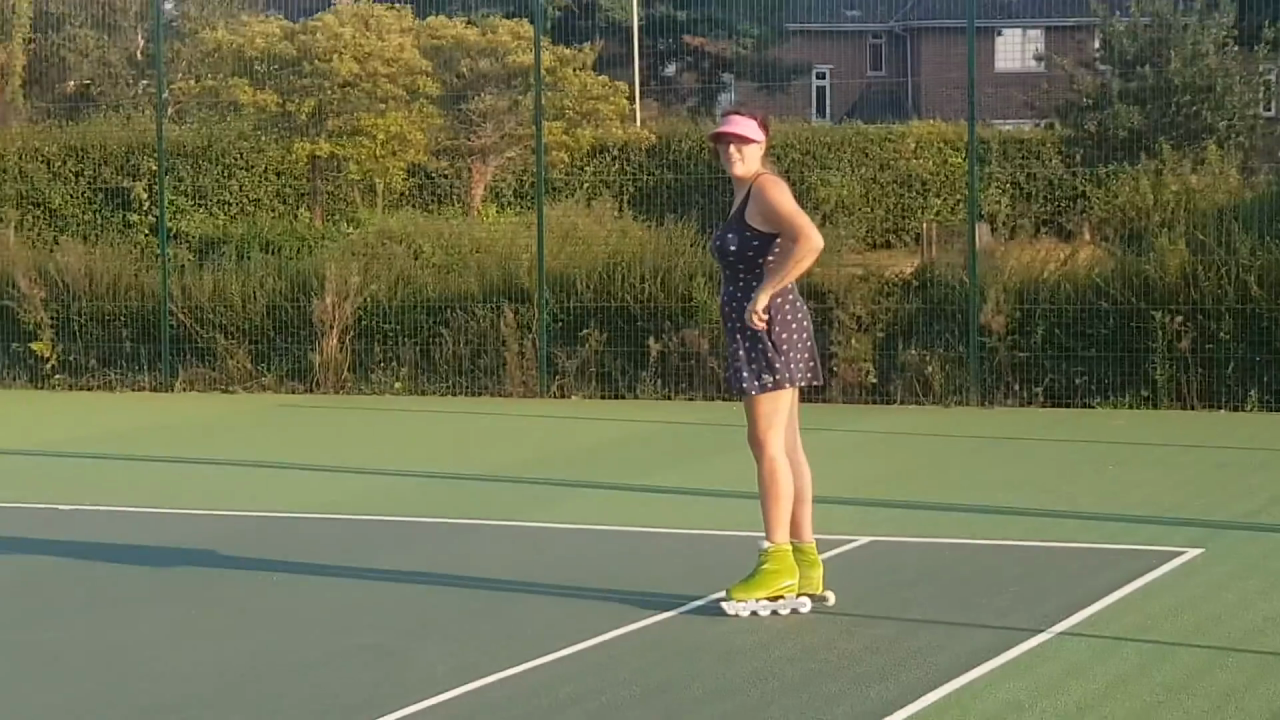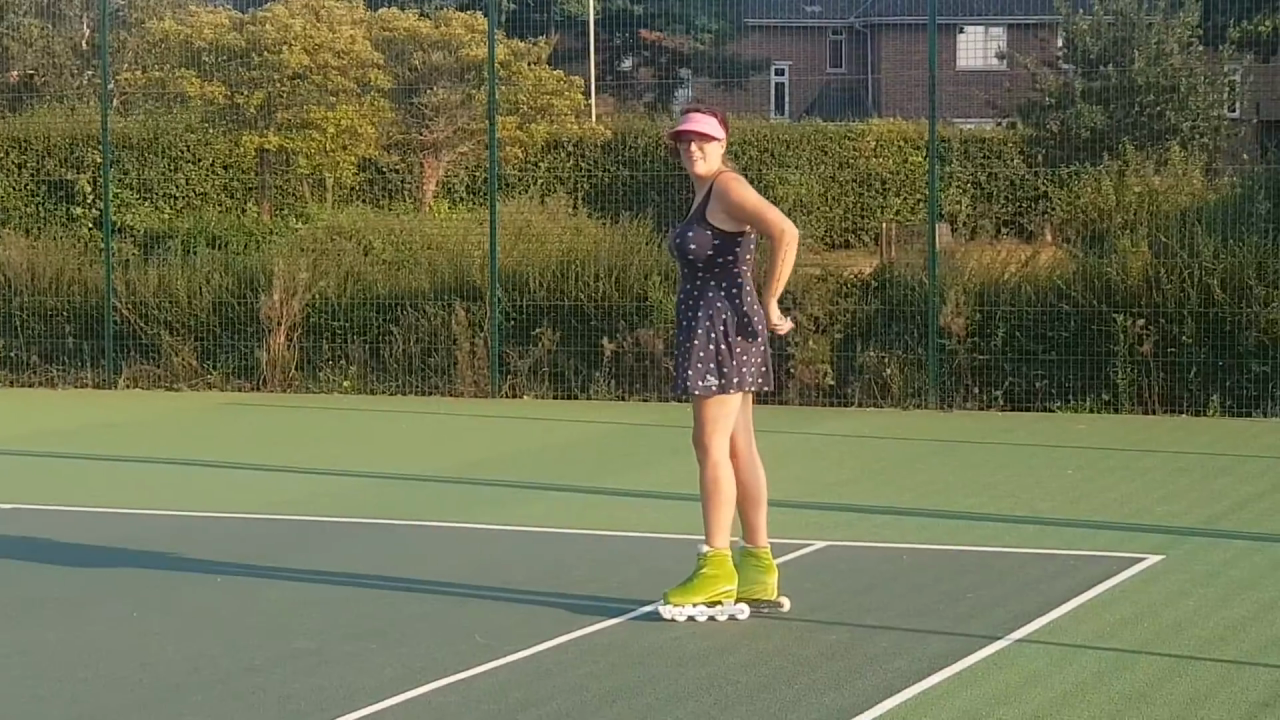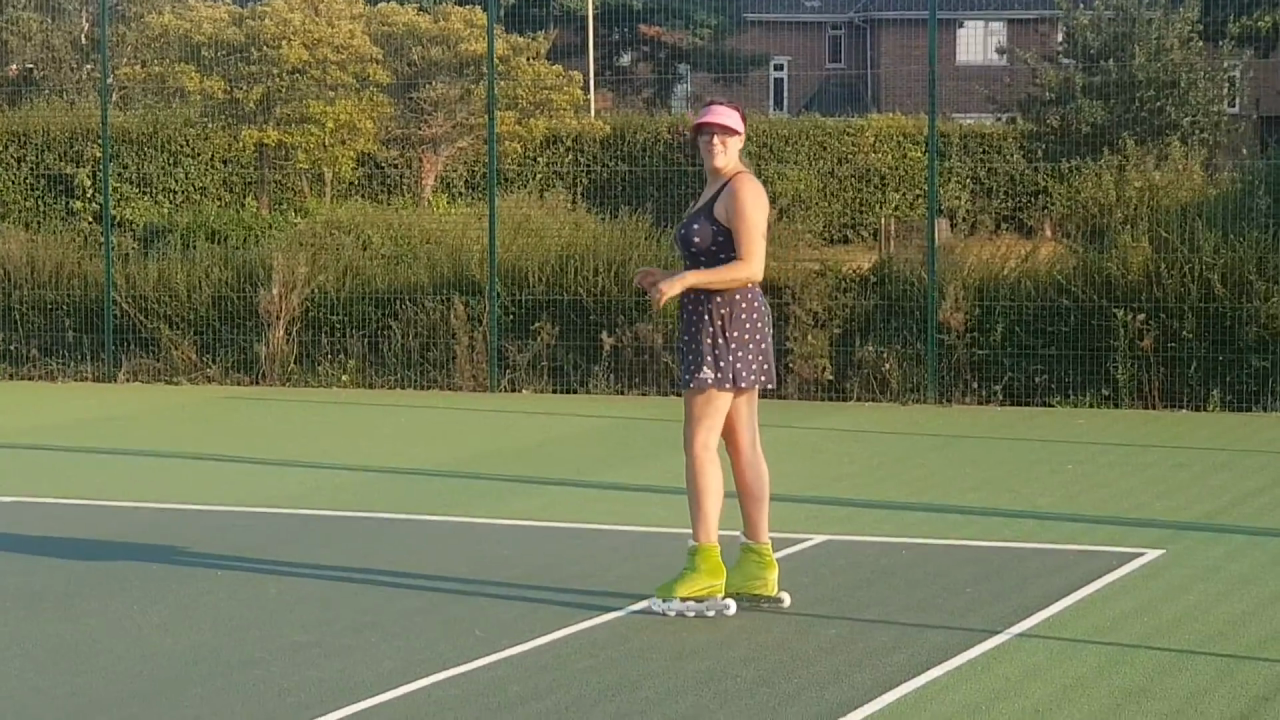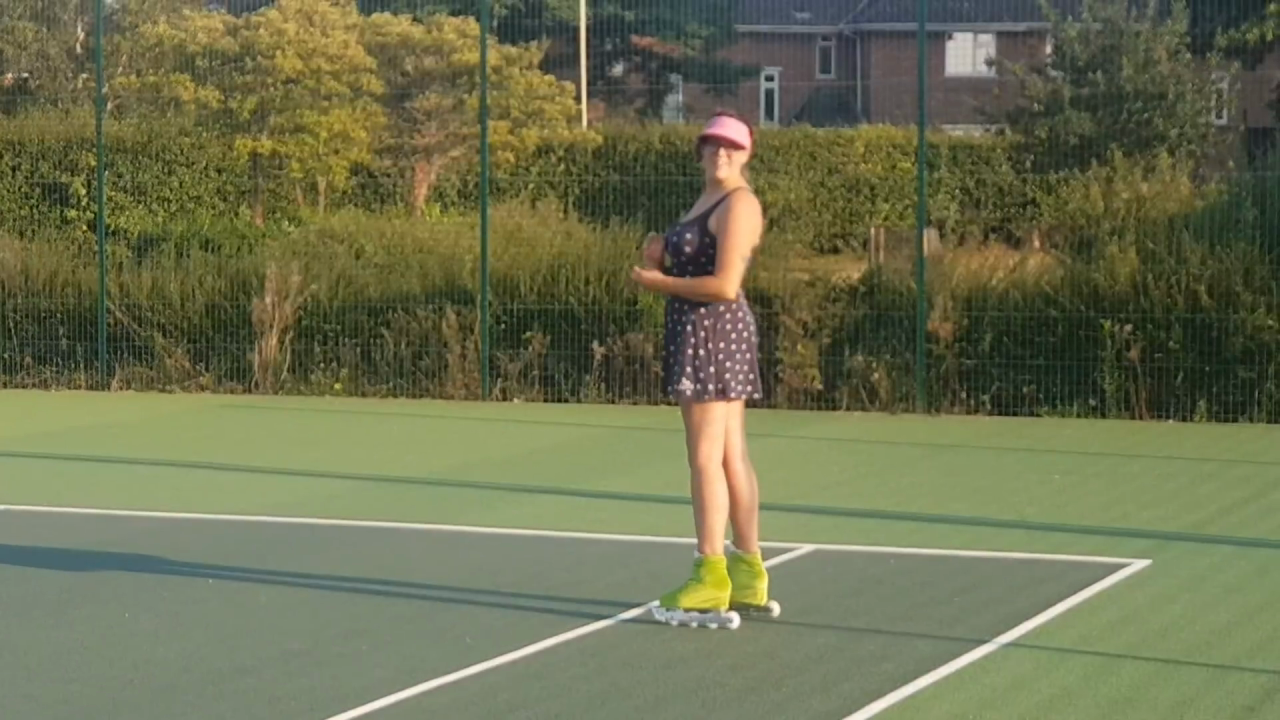
dt=0.5s
person 1, frame 1
left shoulder: (766, 188)
right shoulder: (744, 193)
left elbow: (811, 241)
left wrist: (762, 295)
left hip: (769, 326)
right hip: (760, 330)
left knee: (767, 444)
right knee: (786, 445)
person 1, frame 2
left shoulder: (728, 187)
right shoulder: (706, 192)
left elbow: (786, 234)
left wrist: (770, 303)
left hip: (723, 329)
right hip: (711, 330)
left knee: (710, 447)
right knee: (738, 449)
person 1, frame 3
left shoulder: (741, 188)
right shoulder: (714, 189)
left elbow: (751, 267)
left wrist: (681, 281)
right wrist: (670, 280)
left hip: (726, 325)
right hip: (718, 326)
left knee: (700, 441)
right knee: (742, 444)
person 1, frame 4
left shoulder: (738, 203)
right shoulder: (707, 199)
left elbow: (724, 285)
left wrist: (655, 278)
right wrist: (657, 258)
left hip: (713, 335)
right hip: (703, 337)
left knee: (705, 456)
right knee: (732, 455)
